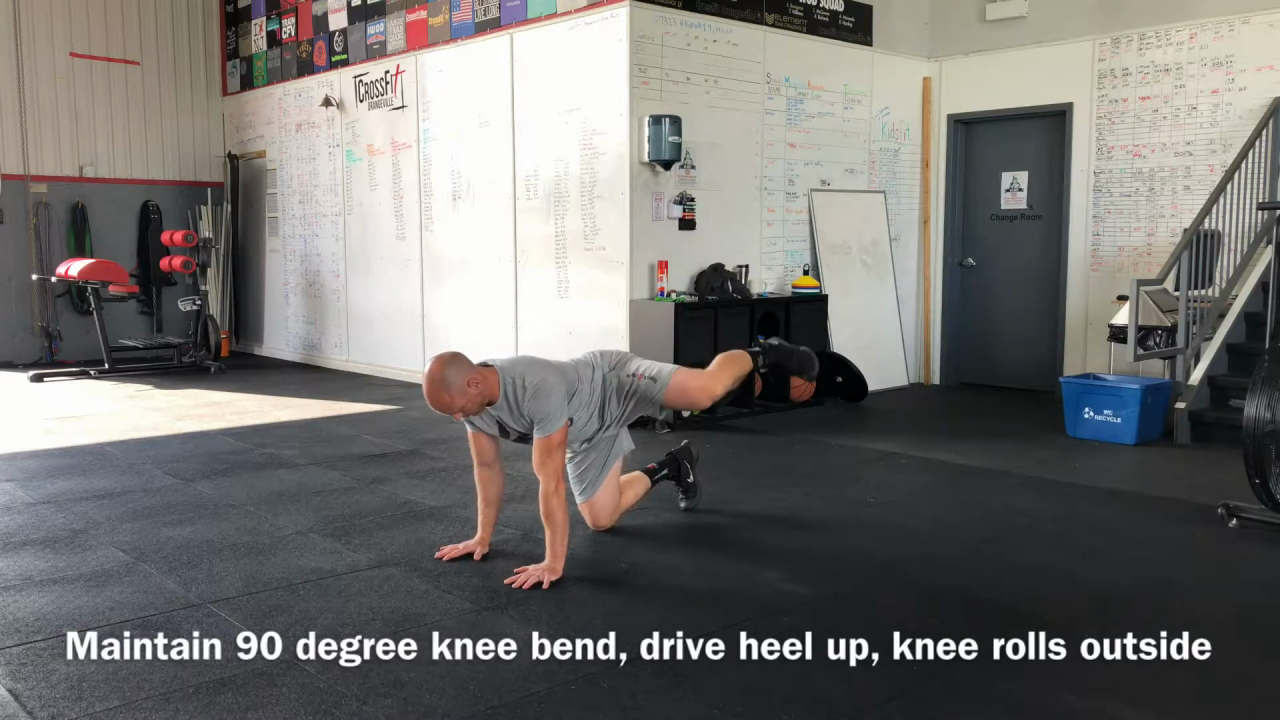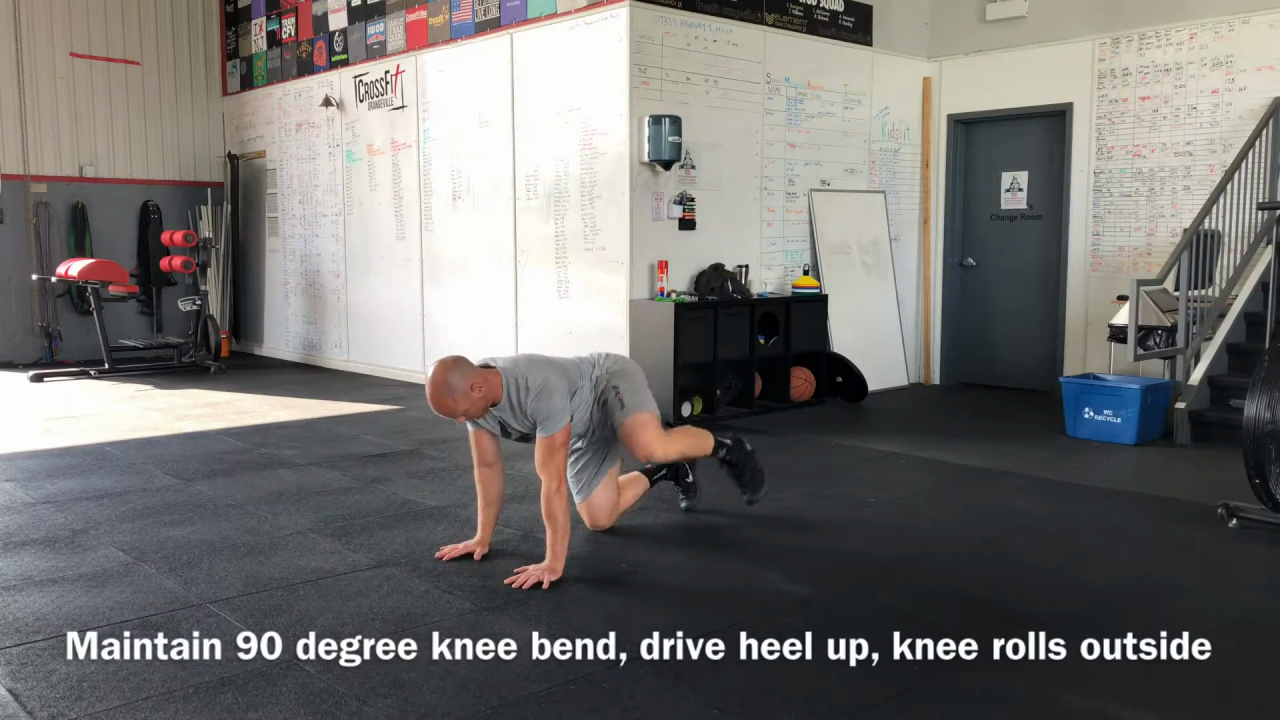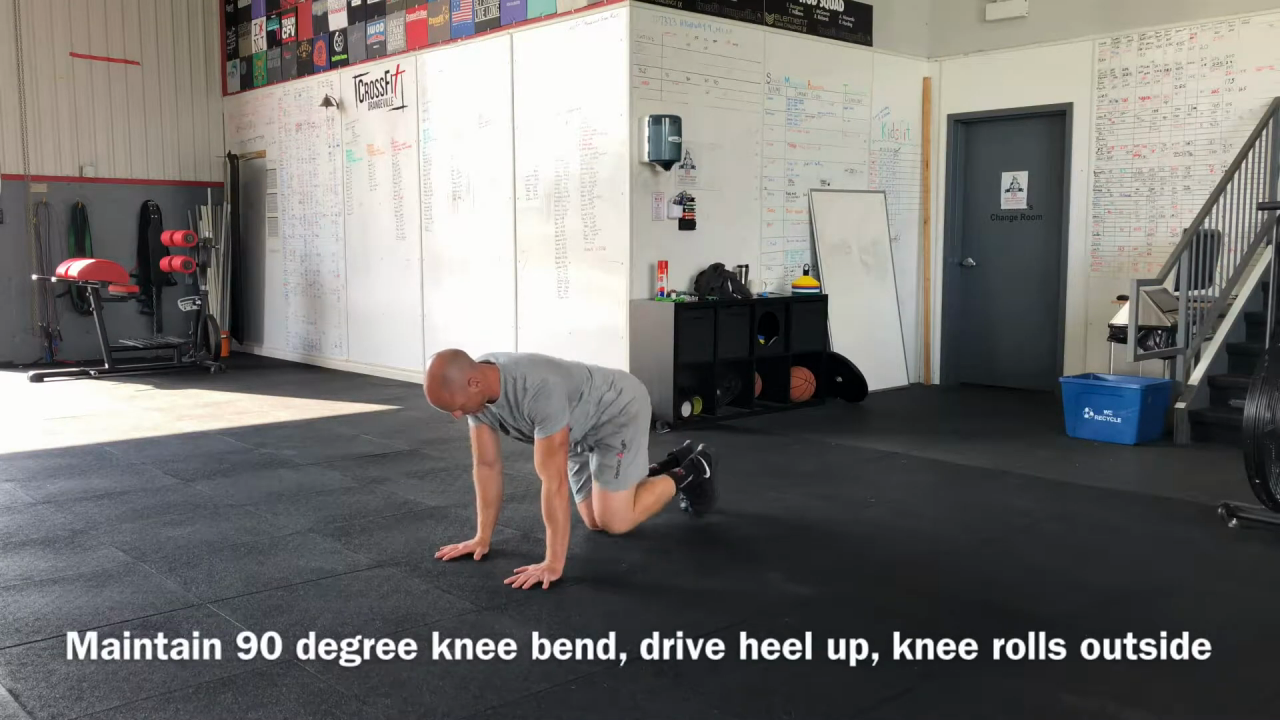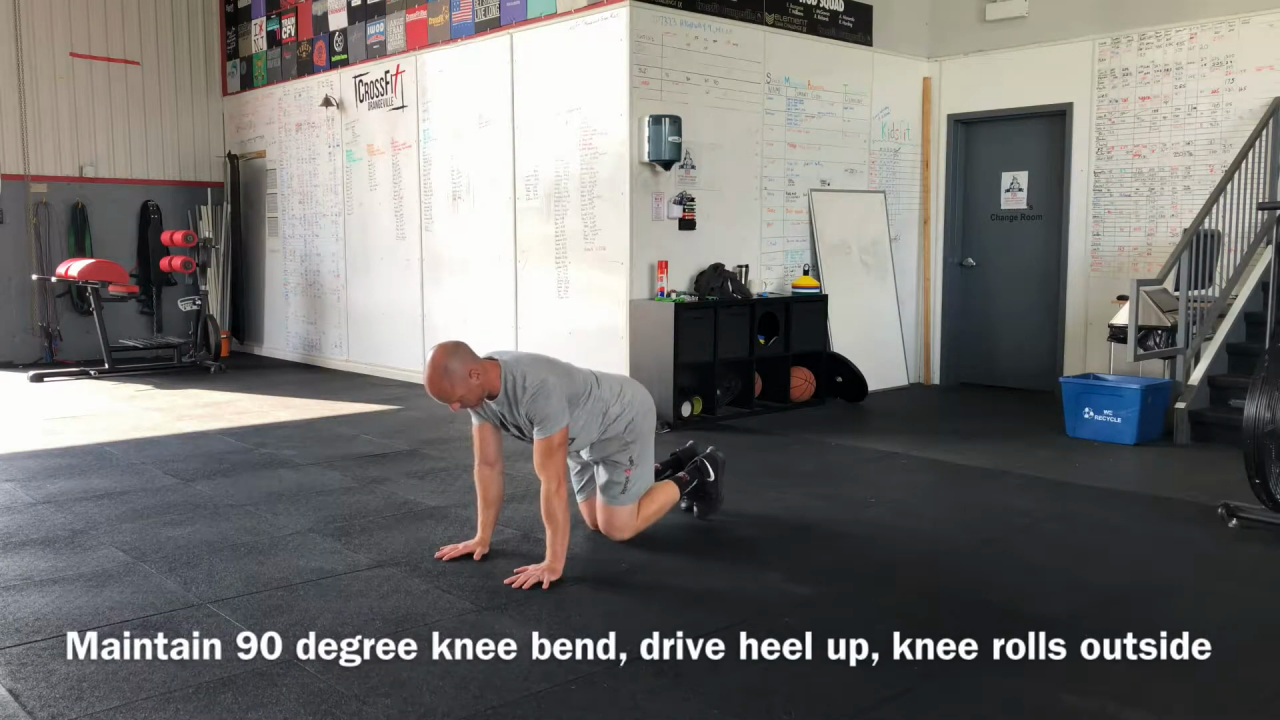
dt=0.4s
person 1, frame 1
left shoulder: (537, 389)
right shoulder: (472, 399)
left elbow: (551, 480)
right elbow: (487, 468)
left wrist: (554, 562)
right wrist: (483, 536)
left hip: (613, 380)
right hip: (586, 431)
left knee: (704, 392)
right knee: (601, 519)
left ankle: (762, 356)
right ankle: (671, 465)
person 1, frame 2
left shoulder: (539, 390)
right shoulder: (473, 393)
left elbow: (553, 479)
right elbow: (487, 467)
left wrist: (554, 563)
right wrist: (483, 537)
right hip: (582, 426)
left knee: (650, 448)
right knee: (600, 521)
left ankle: (724, 448)
right ankle: (675, 467)
person 1, frame 3
left shoulder: (537, 389)
right shoulder: (474, 389)
left elbow: (554, 480)
right elbow: (487, 466)
left wrist: (554, 563)
right wrist: (482, 538)
left hip: (618, 408)
right hip: (584, 428)
left knee: (614, 521)
right knee: (596, 522)
left ankle: (691, 471)
right ankle: (672, 464)
person 1, frame 4
left shoulder: (536, 389)
right shoulder: (476, 387)
left elbow: (552, 481)
right elbow: (487, 465)
left wrist: (554, 563)
right wrist: (482, 537)
left hip: (623, 418)
right hip: (588, 432)
left knee: (618, 528)
right knee: (597, 522)
left ankle: (698, 474)
right ankle: (678, 464)
